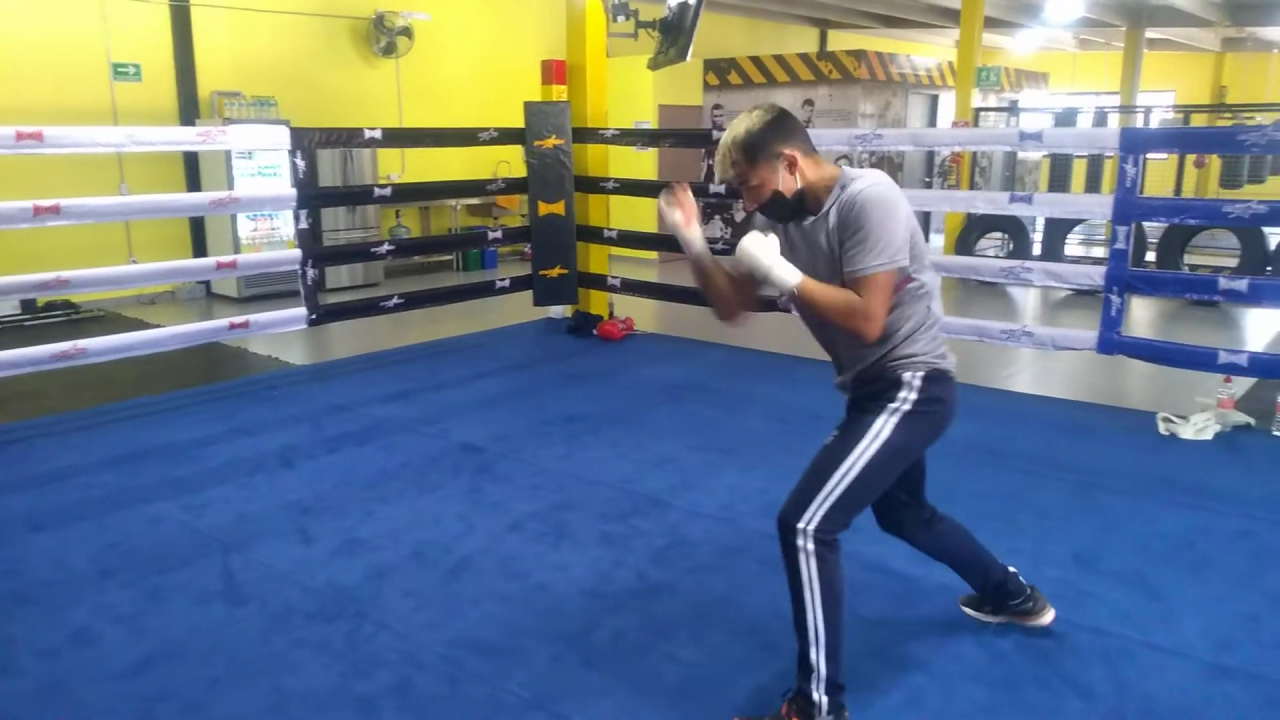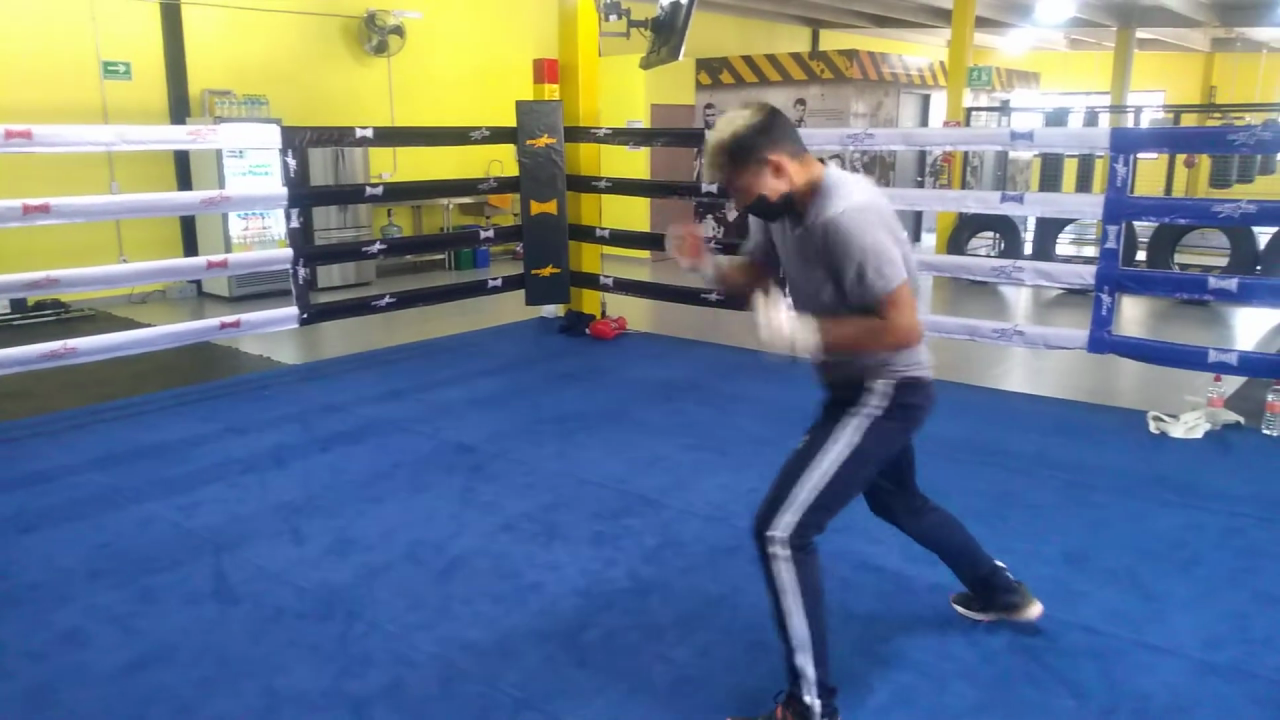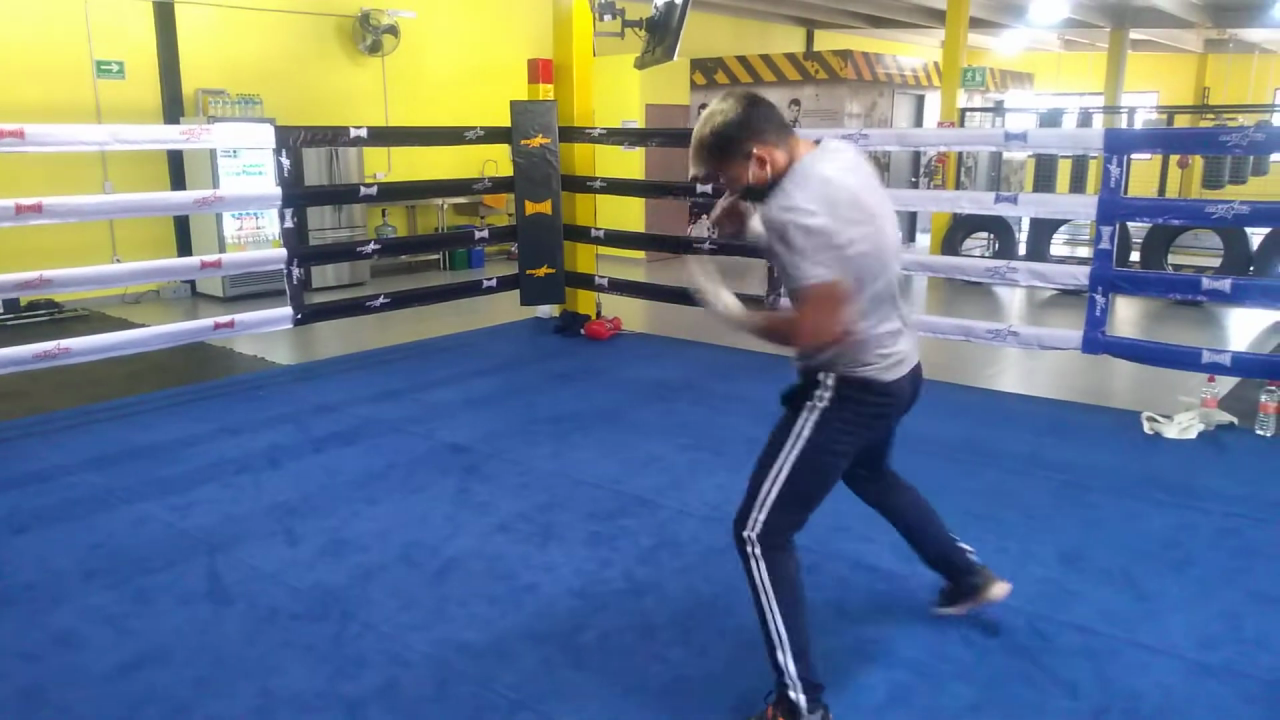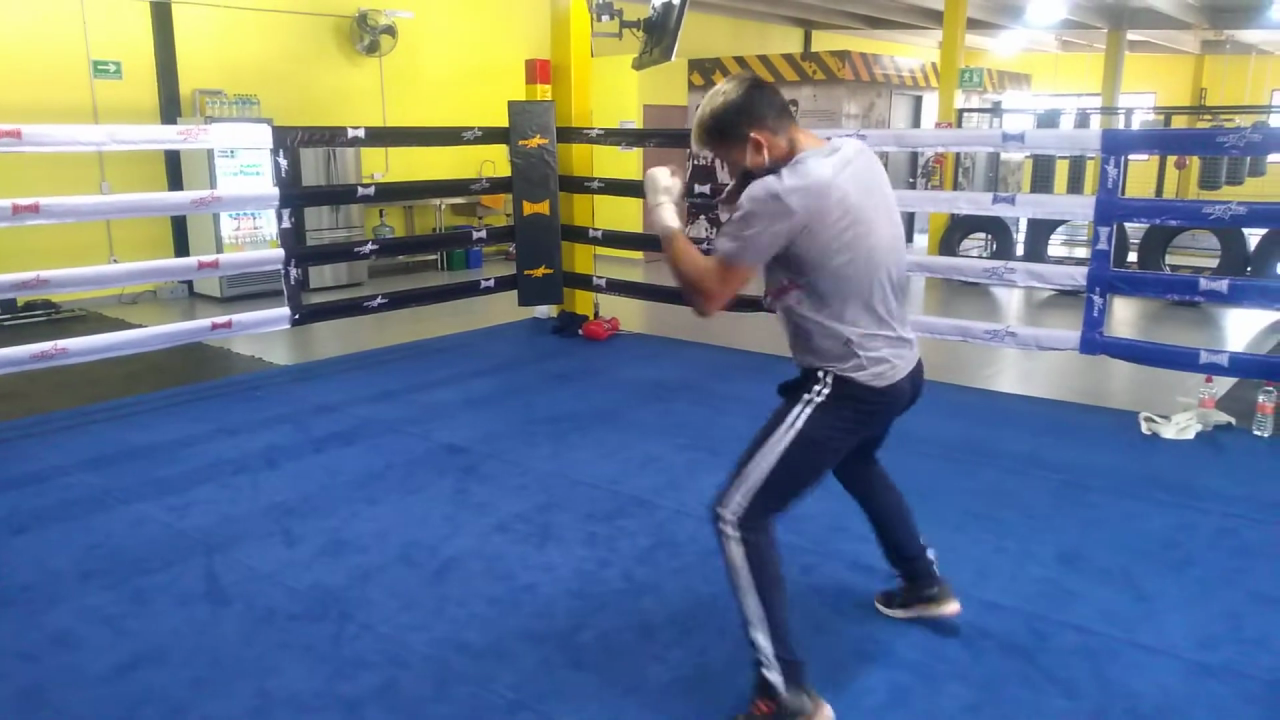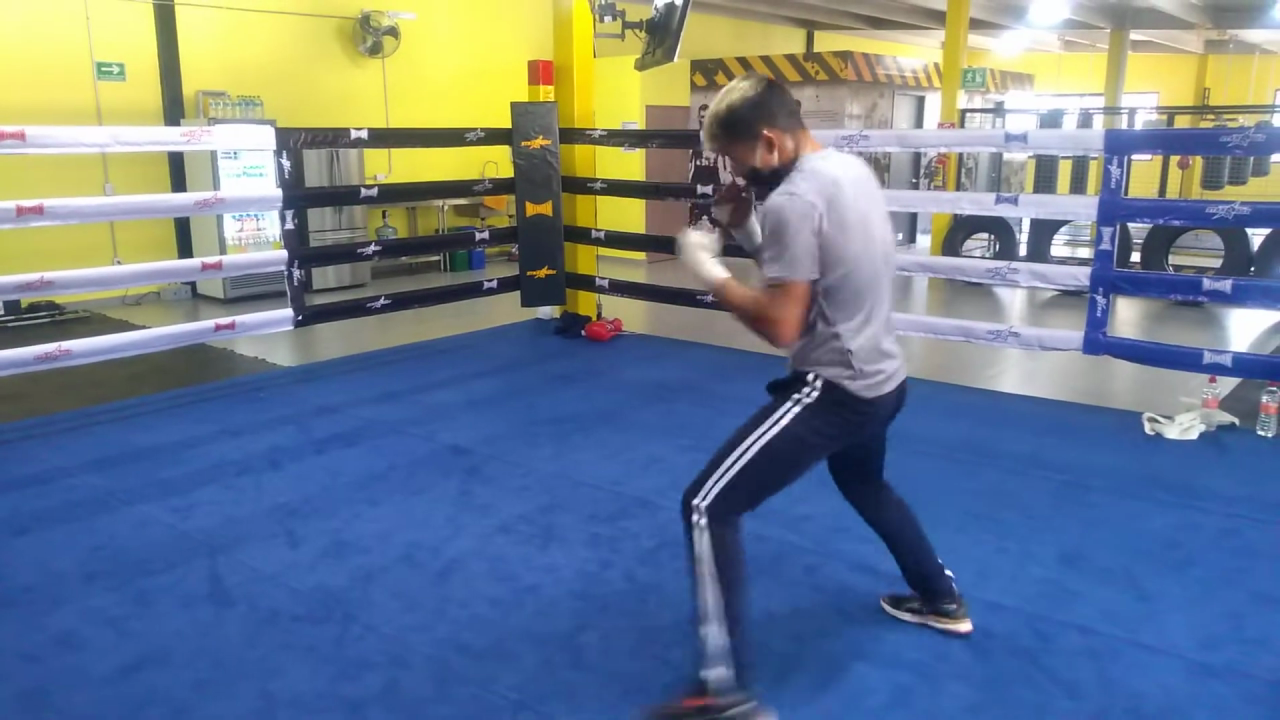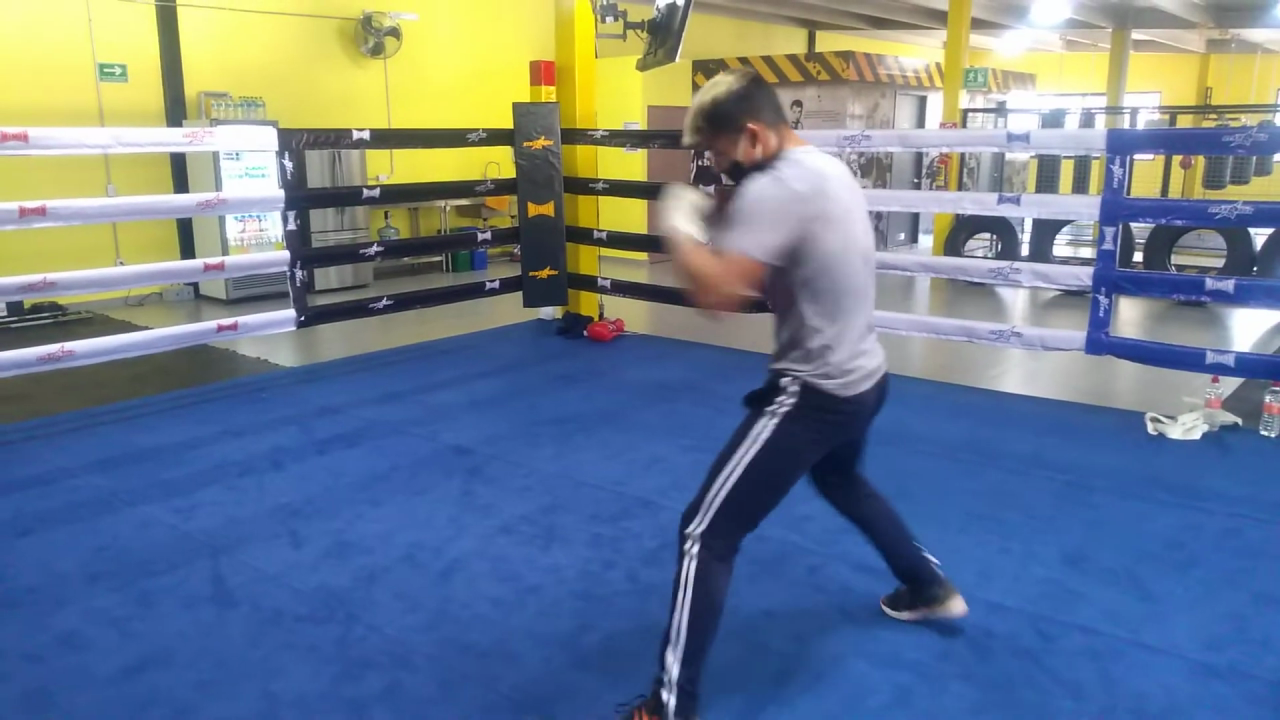
dt=0.1s
person 1, frame 1
left shoulder: (870, 198)
right shoulder: (785, 215)
left elbow: (865, 322)
right elbow: (734, 304)
left wrist: (780, 272)
right wrist: (694, 245)
left hip: (912, 386)
right hip: (879, 387)
left knee: (804, 527)
right knee: (902, 510)
right ankle: (1014, 595)
person 1, frame 2
left shoulder: (848, 215)
right shoulder: (798, 203)
left elbow: (901, 328)
right elbow: (751, 277)
left wrist: (802, 333)
right wrist: (705, 265)
left hip: (881, 393)
right hip: (891, 388)
left knee: (780, 533)
right knee: (897, 498)
right ankle: (1002, 590)
person 1, frame 3
left shoulder: (798, 206)
right shoulder: (840, 156)
left elbow: (815, 330)
left wrist: (732, 312)
right wrist: (749, 220)
left hip: (850, 386)
right hip: (894, 370)
left knee: (760, 532)
right knee: (869, 475)
right ankle: (970, 576)
person 1, frame 4
left shoulder: (779, 194)
right shoulder: (857, 153)
left elbow: (708, 296)
left wrist: (665, 214)
right wrist: (750, 215)
left hip: (845, 386)
right hip: (899, 370)
left knee: (738, 517)
right knee: (857, 466)
right ankle: (926, 585)
person 1, frame 5
left shoulder: (792, 201)
right shoulder: (846, 167)
left elbow: (782, 328)
left wrist: (712, 274)
right wrist: (746, 228)
left hip: (833, 389)
right hip: (883, 380)
left knee: (709, 507)
right knee: (862, 481)
right ankle: (940, 597)
person 1, frame 6
left shoulder: (778, 186)
right shoulder: (824, 167)
left elbow: (716, 289)
left wrist: (683, 224)
right wrist: (721, 222)
left hip: (814, 393)
right hip: (861, 379)
left knee: (704, 533)
right knee: (838, 481)
right ankle: (930, 588)
